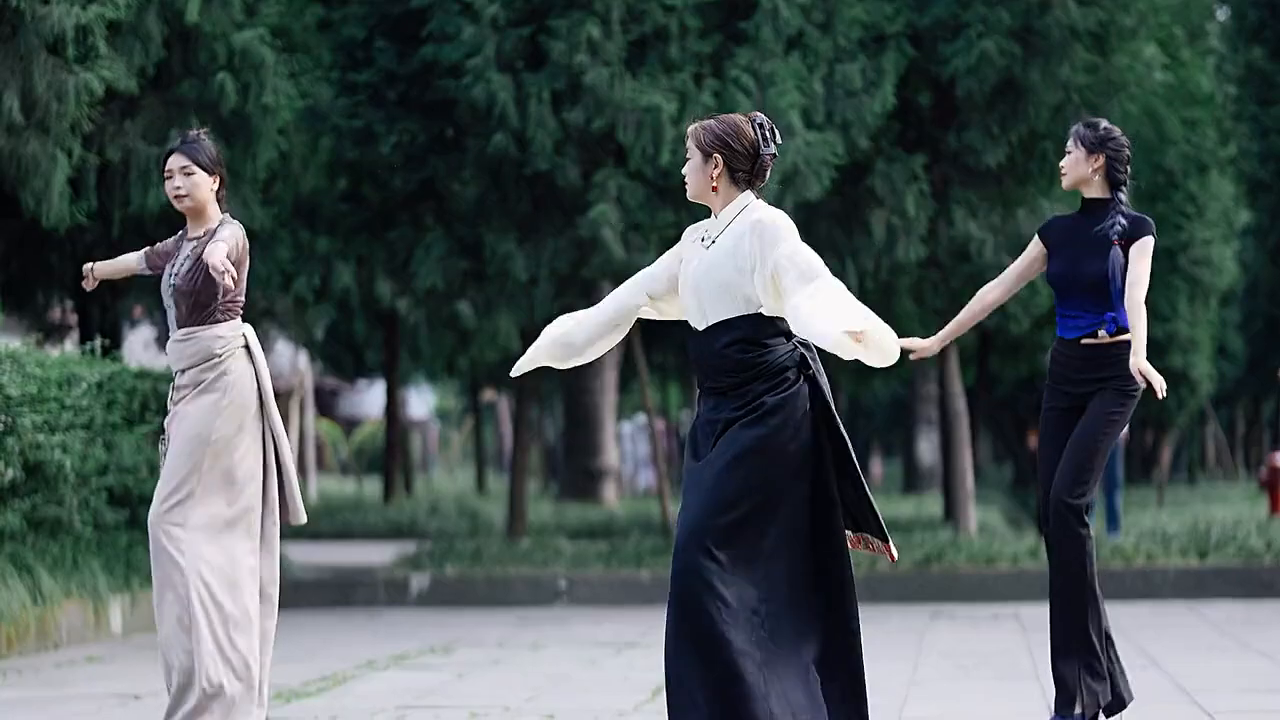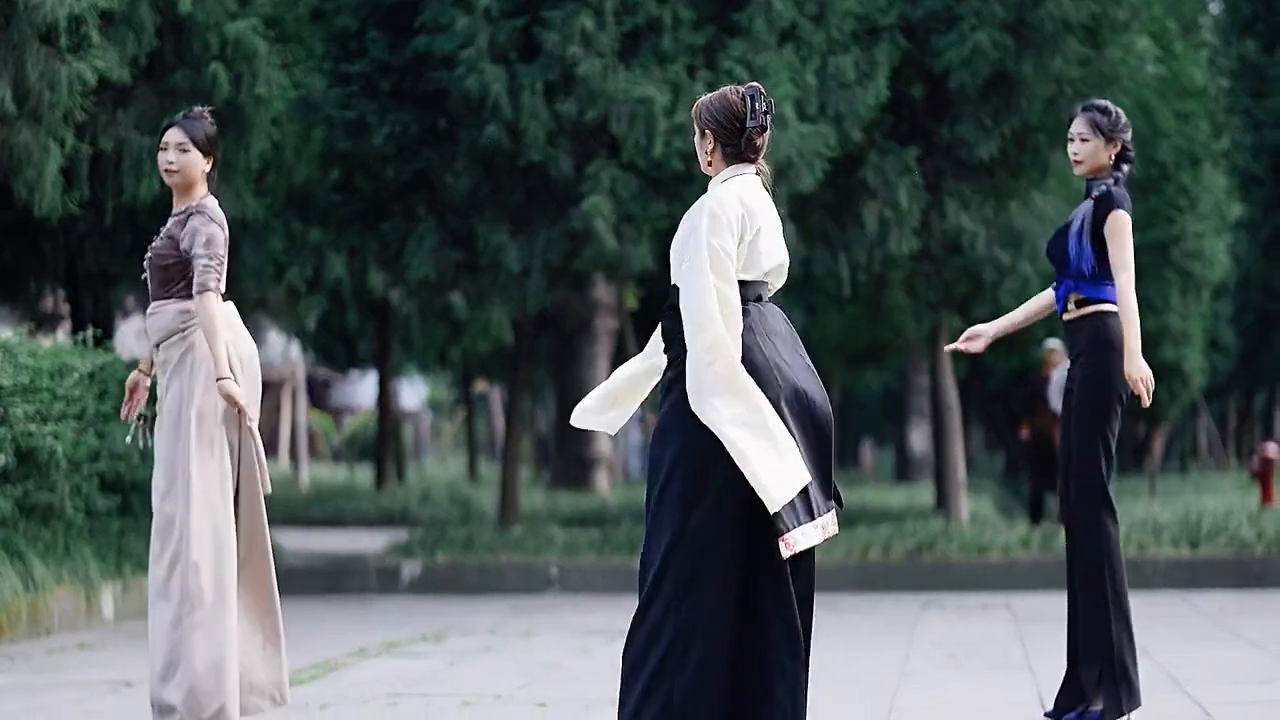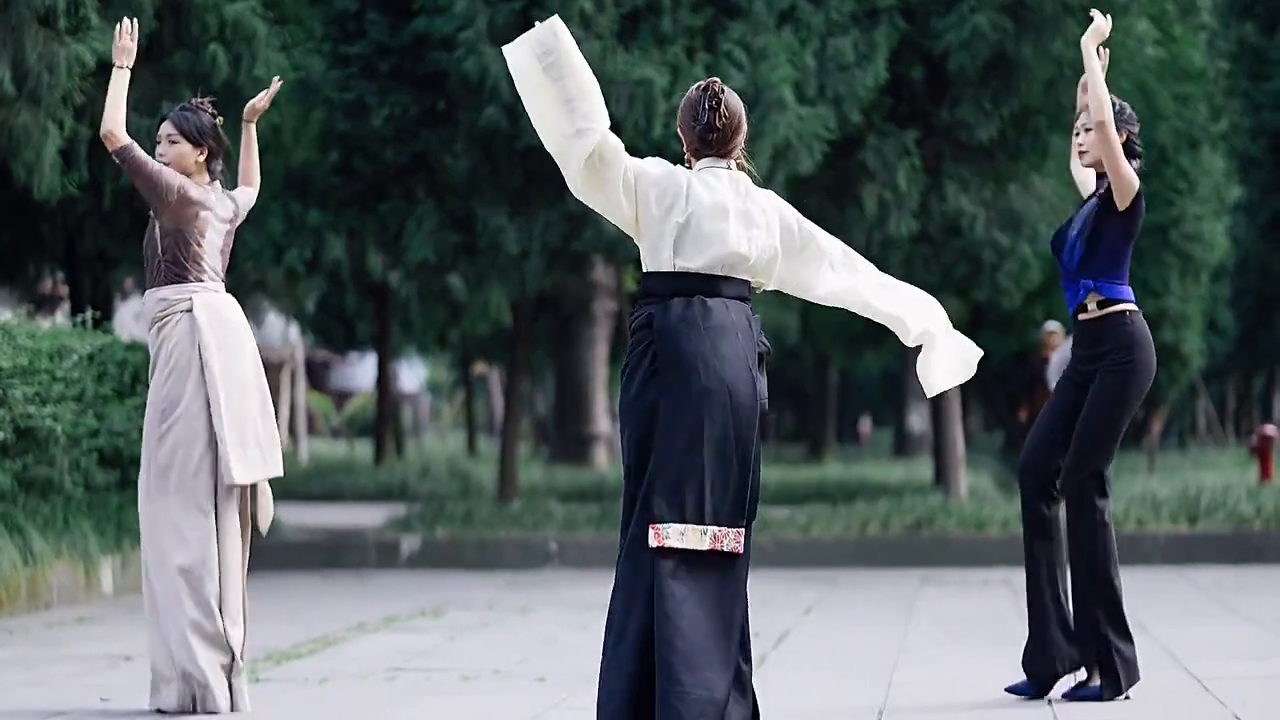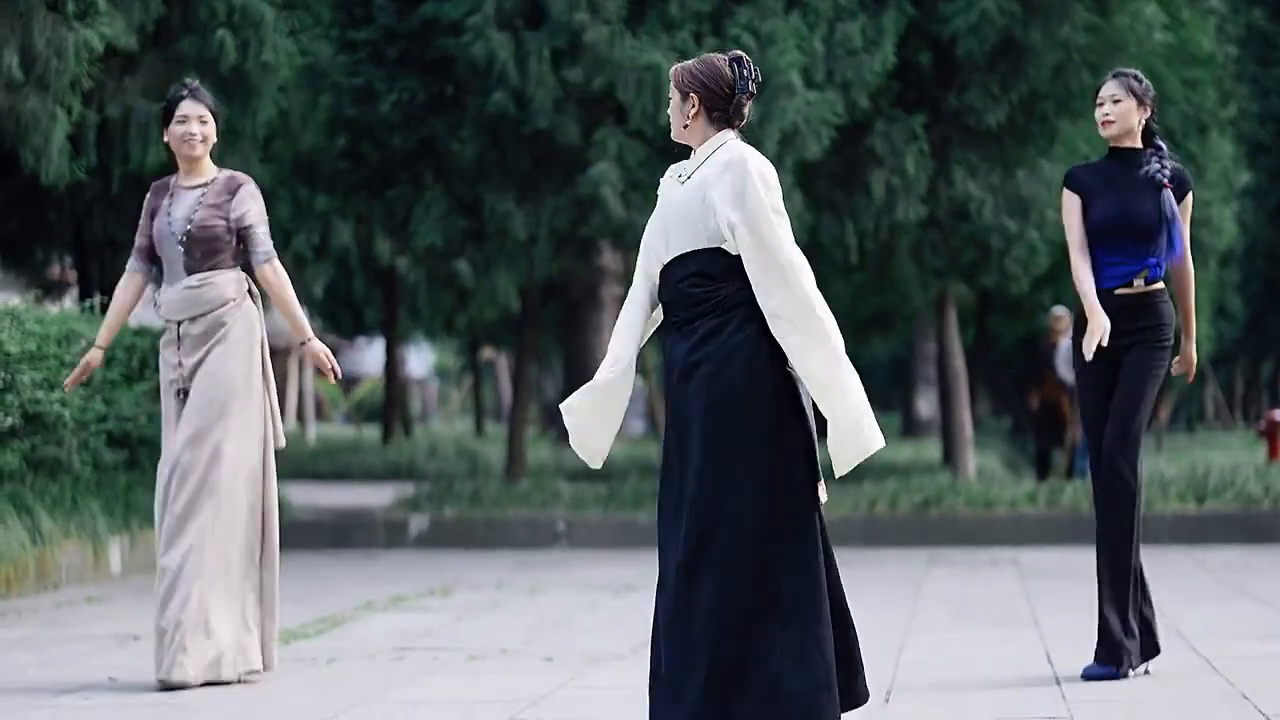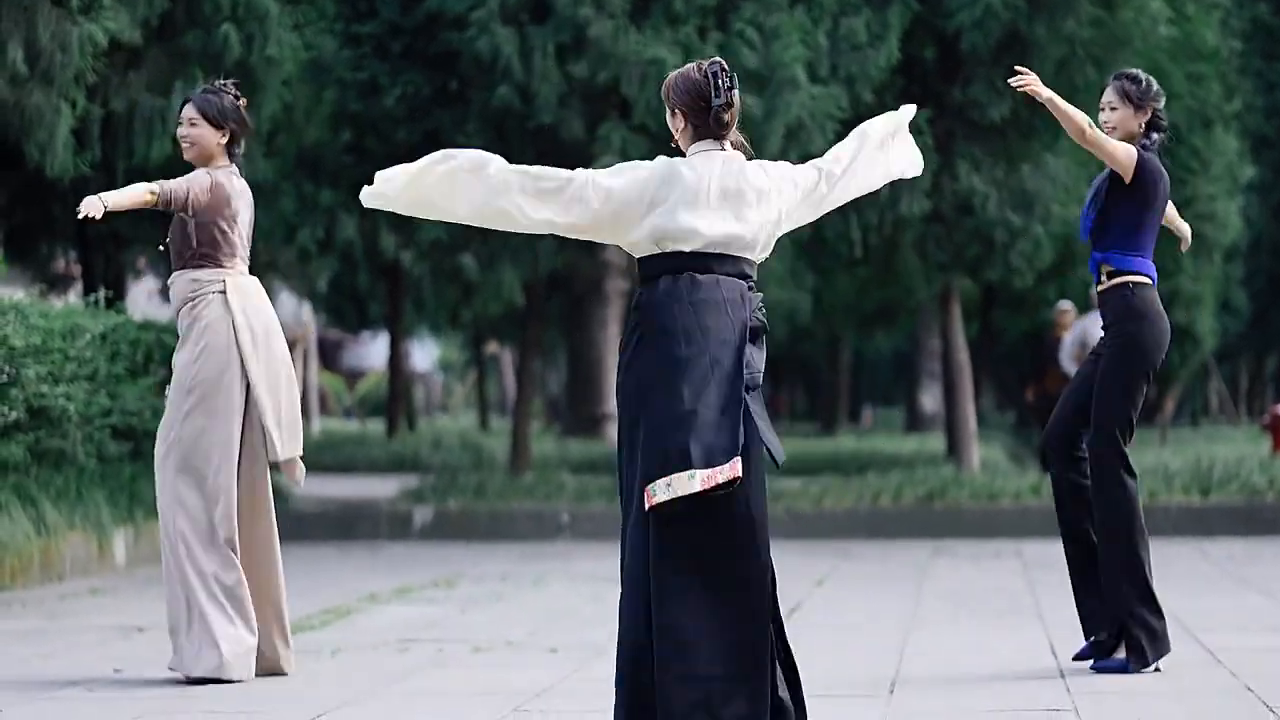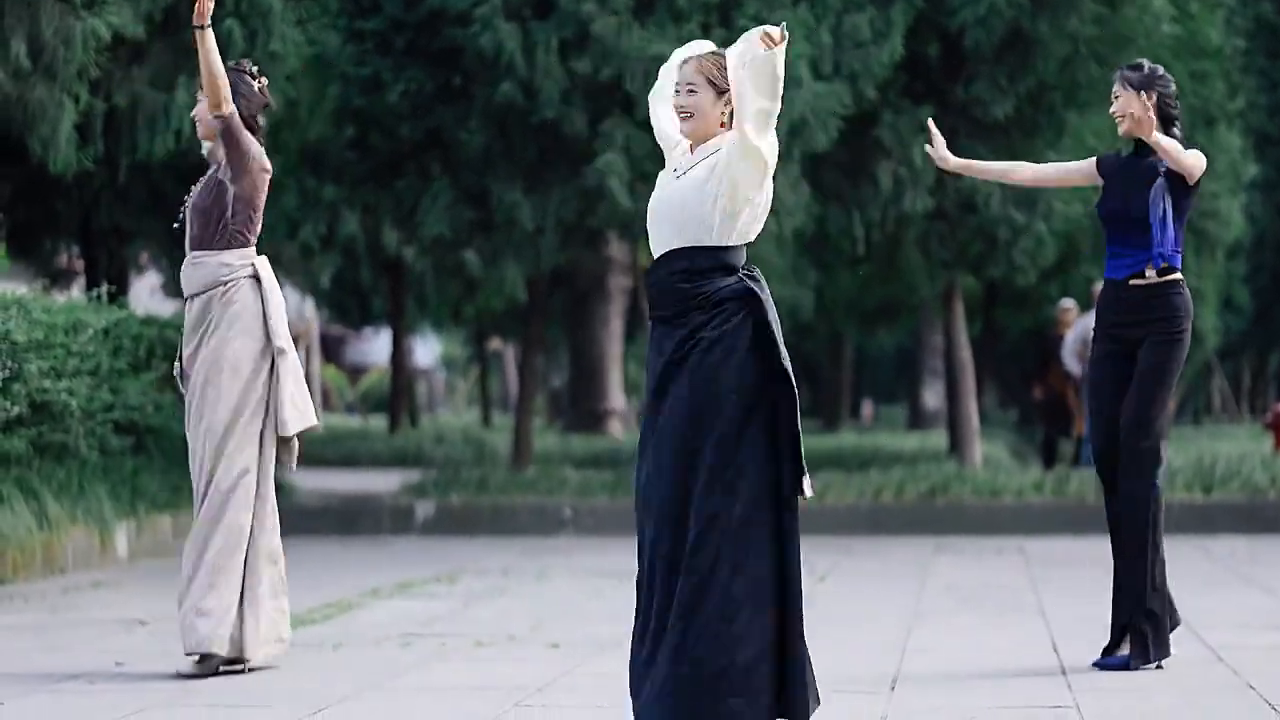
dt=0.7s
person 1, frame 1
left shoulder: (770, 230)
right shoulder: (699, 240)
left elbow: (817, 287)
right elbow: (635, 297)
left wrist: (854, 332)
right wrist: (563, 337)
left hip: (771, 407)
right hip: (726, 413)
left knee: (704, 555)
right knee: (756, 567)
person 1, frame 2
left shoulder: (719, 203)
right shoulder: (758, 202)
left elbow: (707, 298)
left wrist: (710, 390)
right wrist: (632, 380)
left hip: (727, 378)
right hip: (769, 362)
left knee: (701, 545)
right knee: (752, 548)
person 1, frame 3
left shoulder: (662, 186)
right shoulder: (767, 209)
left elbow: (586, 146)
right elbow: (848, 271)
left wrist: (552, 44)
right wrist: (924, 324)
left hip: (670, 358)
right hip: (734, 363)
left knee: (665, 535)
right knee: (709, 539)
person 1, frame 4
left shoulder: (743, 171)
right shoulder: (681, 181)
left elbow: (783, 276)
right elbow: (653, 279)
left wrist: (832, 383)
right wrist: (606, 382)
left hip: (739, 357)
right hip: (705, 362)
left knee: (739, 521)
right knee: (708, 525)
person 1, frame 5
left shoulder: (658, 181)
right shoulder: (766, 180)
left elbow: (549, 193)
right elbow: (831, 172)
left wrist: (423, 182)
right wrist: (892, 134)
left hip: (670, 337)
right hip: (735, 337)
left knee: (670, 518)
right knee: (722, 519)
person 1, frame 6
left shoulder: (741, 160)
right shoulder: (682, 158)
left elbow: (756, 124)
right elbow: (669, 109)
left wrist: (761, 54)
right wrist: (684, 65)
left hip: (720, 338)
right hip: (685, 341)
left knee: (706, 501)
right knee: (677, 498)
person 2, frame 1
left shoulder: (230, 231)
right shoulder: (184, 241)
left elbow: (223, 247)
right elbow: (148, 257)
left wrist: (216, 256)
right wrist: (102, 268)
left hip: (223, 383)
right hip: (197, 387)
left knee: (179, 521)
right knee: (205, 527)
person 2, frame 2
left shoulder: (201, 217)
right shoulder: (188, 215)
left elbow: (205, 296)
left wrist: (224, 374)
right wrist: (142, 368)
left hip: (203, 359)
right hip: (191, 361)
left knee: (195, 510)
right knee: (212, 513)
right ankle: (241, 669)
person 2, frame 3
left shoulder: (176, 193)
right shoulder: (225, 204)
left elbow: (111, 134)
right elbow: (251, 185)
left wrist: (122, 65)
right wrist: (253, 119)
left hip: (189, 339)
right hip: (219, 334)
left knee: (189, 496)
right knee: (208, 493)
right ankle: (210, 658)
person 2, frame 4
left shoulder: (238, 189)
right shoulder: (158, 194)
left elbow: (266, 262)
right elbow: (136, 272)
left wrist: (306, 336)
right wrist: (99, 344)
left hip: (229, 331)
right hip: (181, 340)
left knee: (213, 471)
right knee: (195, 475)
left ankle: (211, 642)
right ankle: (223, 639)
person 2, frame 5
left shoulder: (206, 181)
right shoulder: (236, 189)
left elbow: (154, 189)
left wrist: (104, 198)
left hip: (217, 326)
right hip: (229, 326)
left knee: (195, 468)
right knee: (228, 477)
left ankle: (220, 643)
right ankle: (252, 638)
person 2, frame 6
left shoulder: (248, 156)
right shoulder: (230, 157)
left elbow: (226, 112)
right elbow: (217, 128)
right wrist: (216, 87)
left hip: (237, 311)
right hip: (216, 313)
left knee: (228, 458)
right knee: (235, 458)
left ankle: (228, 631)
right ankle: (245, 624)
person 3, frame 1
left shoulder: (1134, 227)
right shoulder: (1059, 228)
left elbow: (1135, 296)
right elbow: (1000, 287)
left wrist: (1140, 357)
right wrist: (938, 340)
left hip: (1112, 377)
right hip: (1064, 377)
left knee: (1066, 500)
right knee: (1054, 511)
person 3, frame 2
left shoulder: (1112, 199)
right shoulder: (1088, 205)
left elbow: (1124, 281)
right elbow: (1060, 292)
left wrist: (1133, 352)
right wrist: (993, 330)
left hip: (1102, 349)
right hip: (1087, 356)
left knee: (1085, 498)
right knee: (1080, 501)
person 3, frame 3
left shoulder: (1125, 193)
right shoulder: (1097, 195)
left elbow: (1106, 120)
right elbow: (1080, 161)
left wrist: (1091, 48)
right wrist: (1092, 71)
left hip: (1120, 349)
right hip: (1089, 351)
left knee: (1083, 485)
right knee: (1036, 472)
left ankle: (1109, 662)
right ankle: (1056, 650)
person 3, frame 4
left shoulder: (1172, 178)
right shoulder: (1080, 178)
left elbow: (1182, 263)
right elbow: (1078, 255)
left wrist: (1189, 337)
right wrist: (1094, 312)
left hip: (1149, 323)
right hip: (1097, 325)
left knee: (1120, 453)
right knee: (1102, 461)
left ankle: (1119, 641)
right ankle: (1132, 632)
person 3, frame 5
left shoulder: (1137, 161)
right shoulder: (1141, 173)
left elbow: (1085, 133)
left wrist: (1046, 95)
right wrist: (1177, 222)
left hip: (1133, 322)
right hip: (1125, 326)
left knee: (1106, 457)
right knee: (1061, 443)
left ankle: (1137, 634)
right ankle: (1109, 617)
person 3, frame 6
left shoulder: (1186, 162)
right shoulder: (1112, 167)
left elbow: (1183, 163)
right elbow: (1034, 175)
left wrist: (1160, 143)
right wrist: (961, 165)
left hip: (1164, 317)
right hip: (1114, 319)
left knee: (1138, 449)
right knee: (1109, 453)
left ankle: (1141, 629)
right ankle: (1150, 615)
